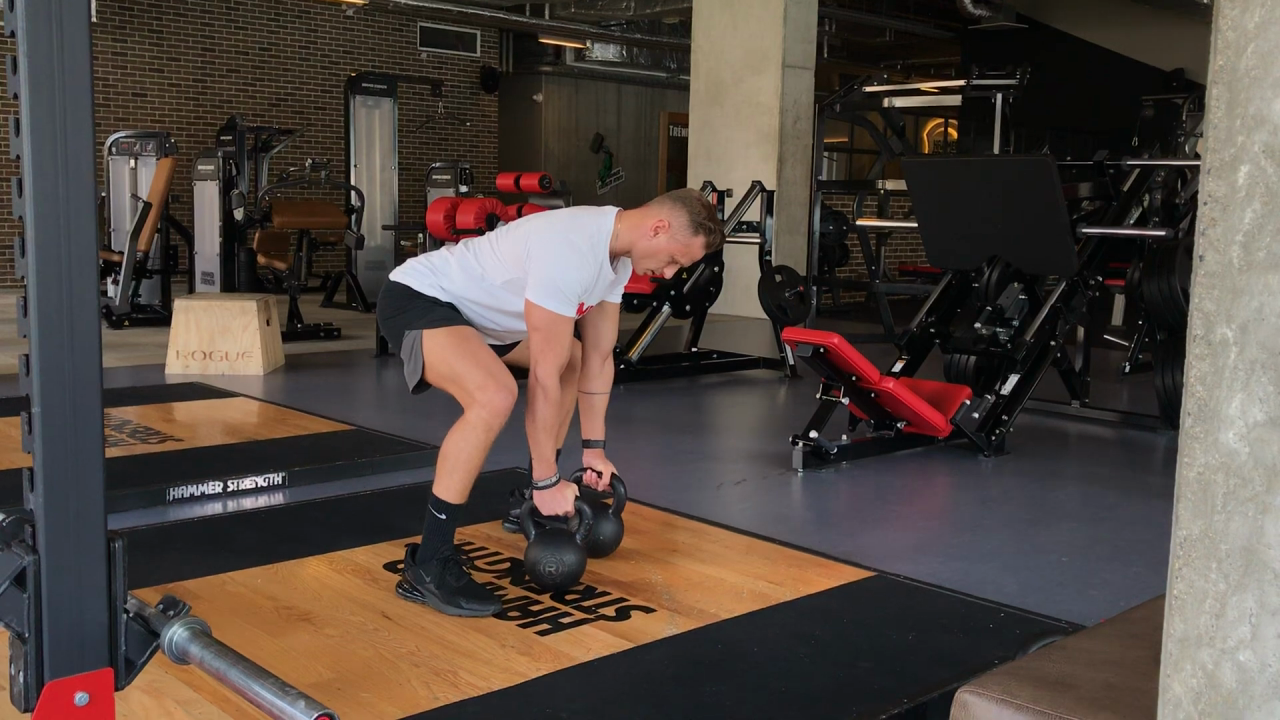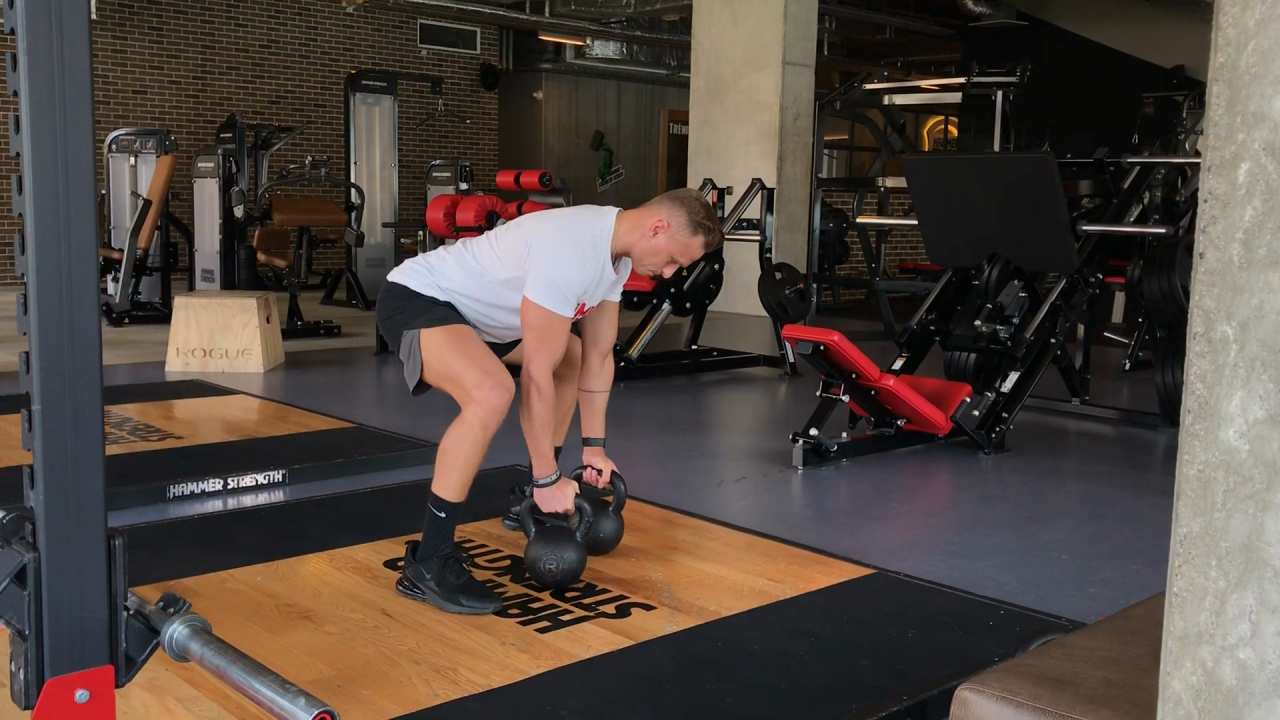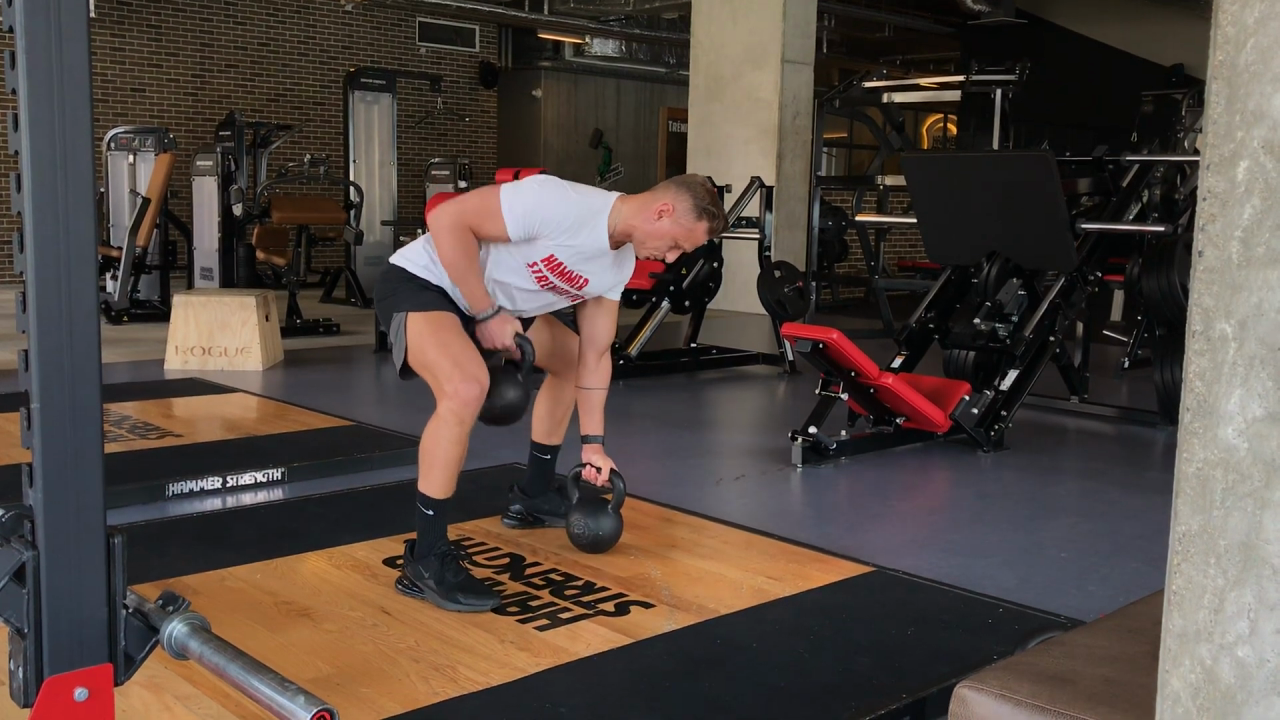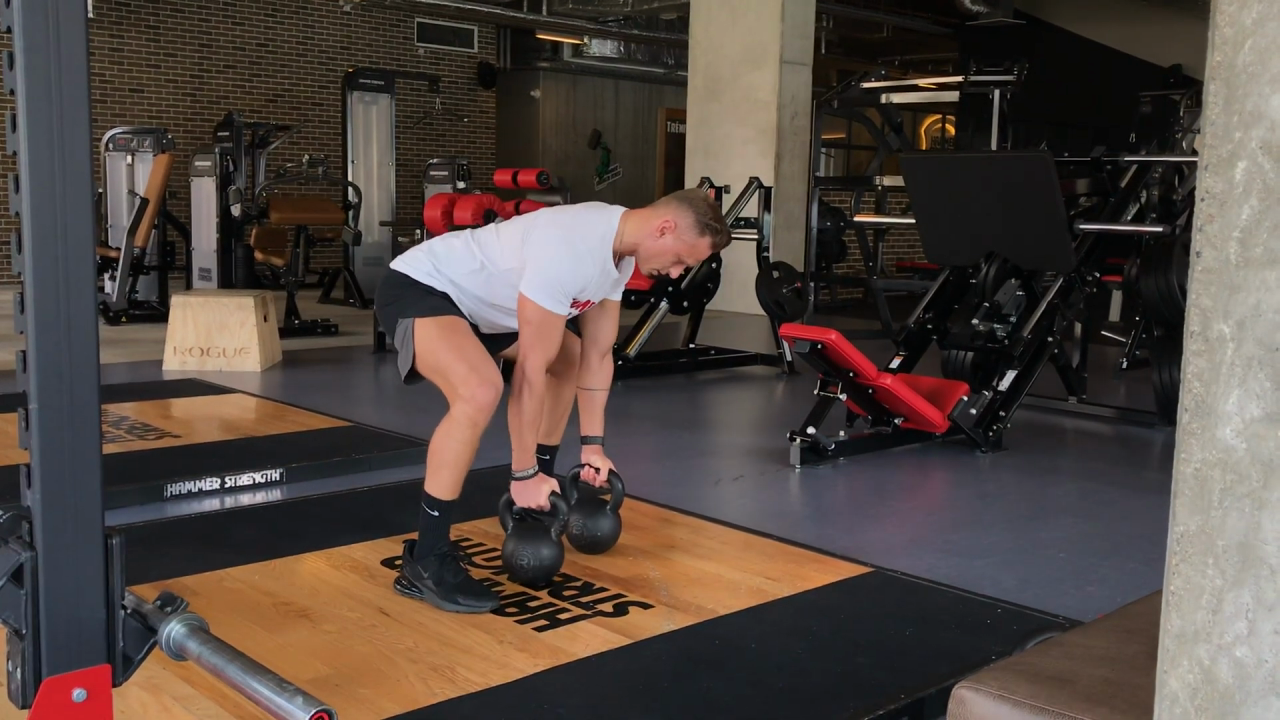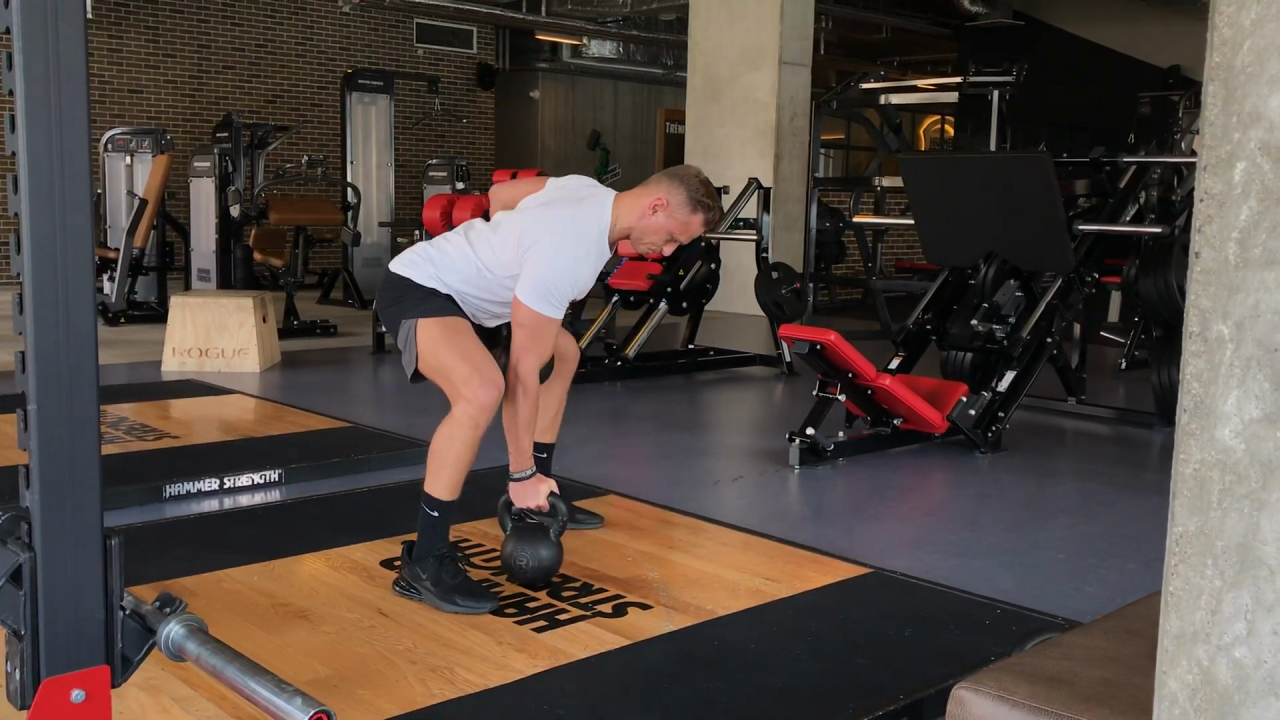
dt=1s
person 1, frame 1
left shoulder: (616, 251)
right shoulder: (570, 250)
left elbow: (598, 357)
right elbow: (544, 376)
left wrist: (594, 448)
right wrist: (548, 480)
left hip: (471, 305)
right hip: (417, 296)
left knee: (573, 357)
right knee: (494, 395)
left ankle: (529, 500)
right ankle: (428, 565)
person 1, frame 2
left shoulder: (615, 253)
right shoulder: (571, 250)
left elbow: (597, 356)
right elbow: (537, 374)
left wrist: (594, 446)
right wrist: (547, 478)
left hip: (471, 306)
right hip: (417, 296)
left knee: (573, 358)
right knee: (491, 394)
left ankle: (528, 498)
right ankle: (430, 563)
person 1, frame 3
left shoulder: (620, 261)
right shoulder: (560, 204)
left elbow: (594, 355)
right elbow: (447, 218)
left wrist: (592, 444)
right wrist: (487, 314)
right hip: (420, 279)
left knee: (569, 359)
right knee: (467, 388)
left ankle: (532, 496)
right ankle: (427, 560)
person 1, frame 4
left shoulder: (619, 248)
right shoulder: (570, 249)
left elbow: (597, 354)
right elbow: (531, 369)
left wrist: (592, 445)
right wrist: (523, 474)
left hip: (470, 293)
right hip: (418, 287)
left knee: (569, 357)
right knee: (480, 391)
left ankle: (539, 496)
right ankle: (427, 561)
person 1, frame 5
left shoulder: (592, 194)
right shoulder: (568, 248)
left elbow: (501, 194)
right elbow: (525, 370)
right wrist: (522, 474)
left hip: (460, 281)
right hip: (417, 286)
left knee: (563, 353)
right knee: (481, 392)
left ankle: (540, 494)
right ankle: (425, 562)
